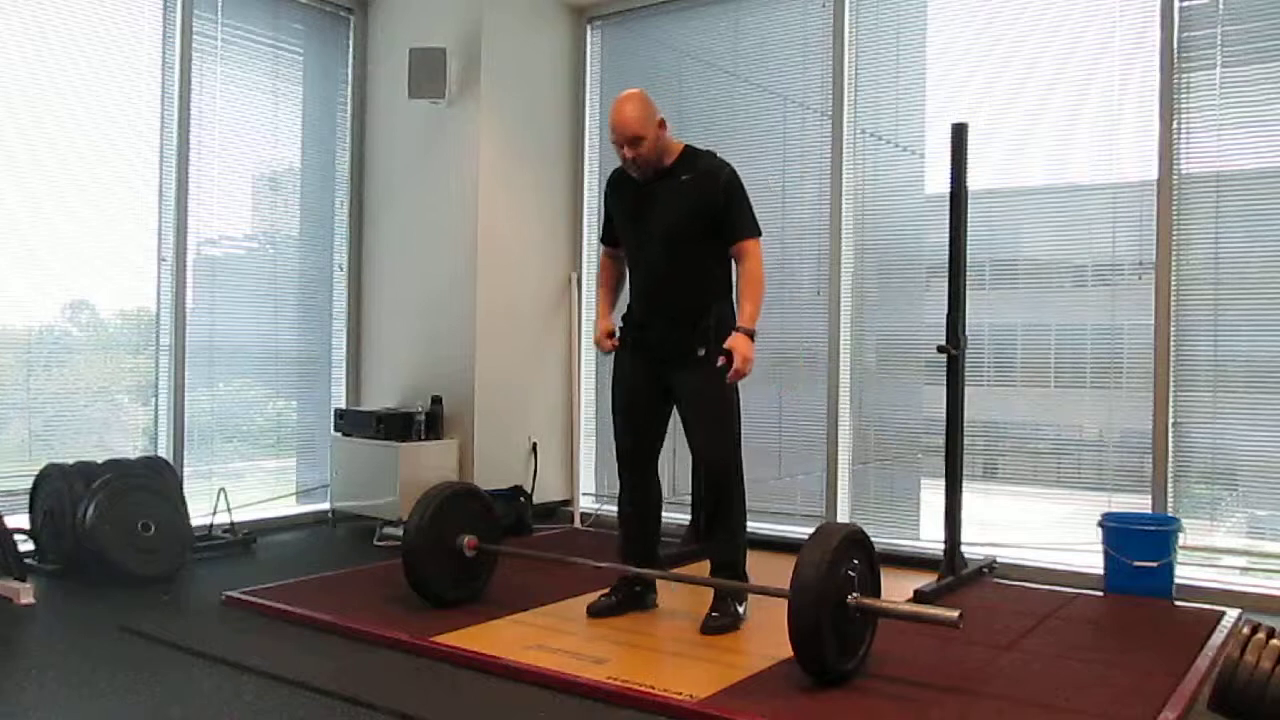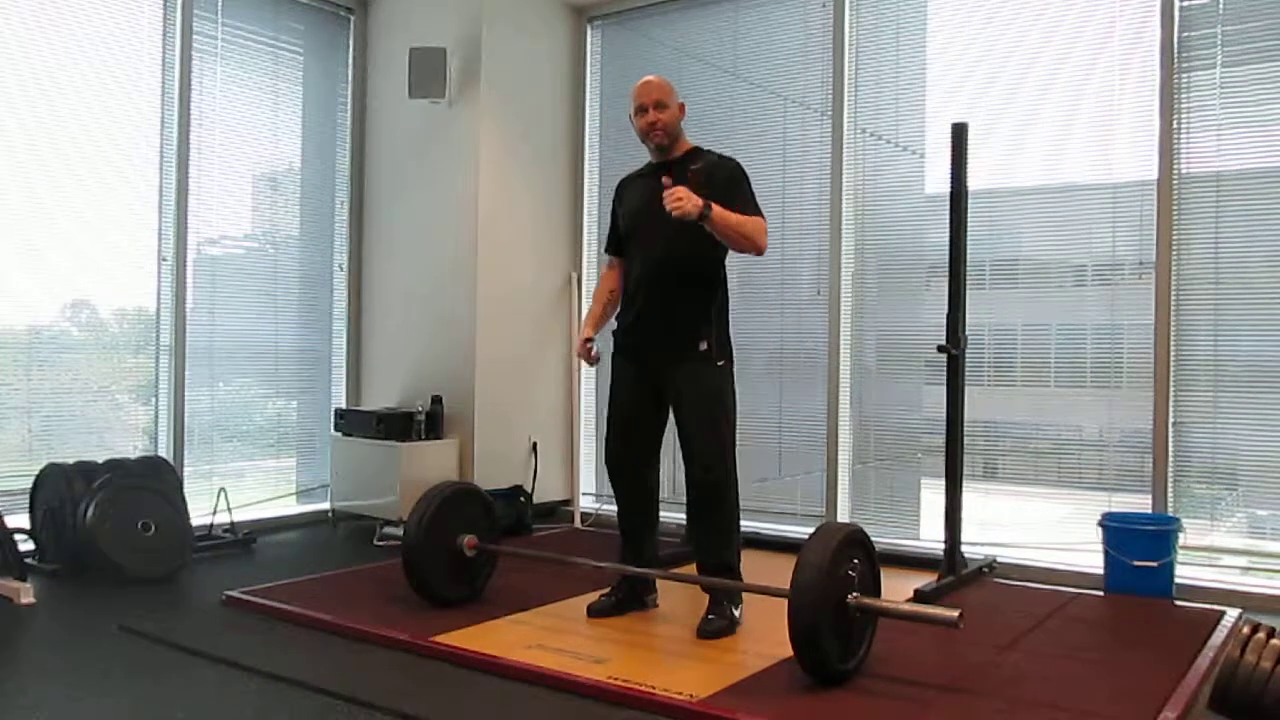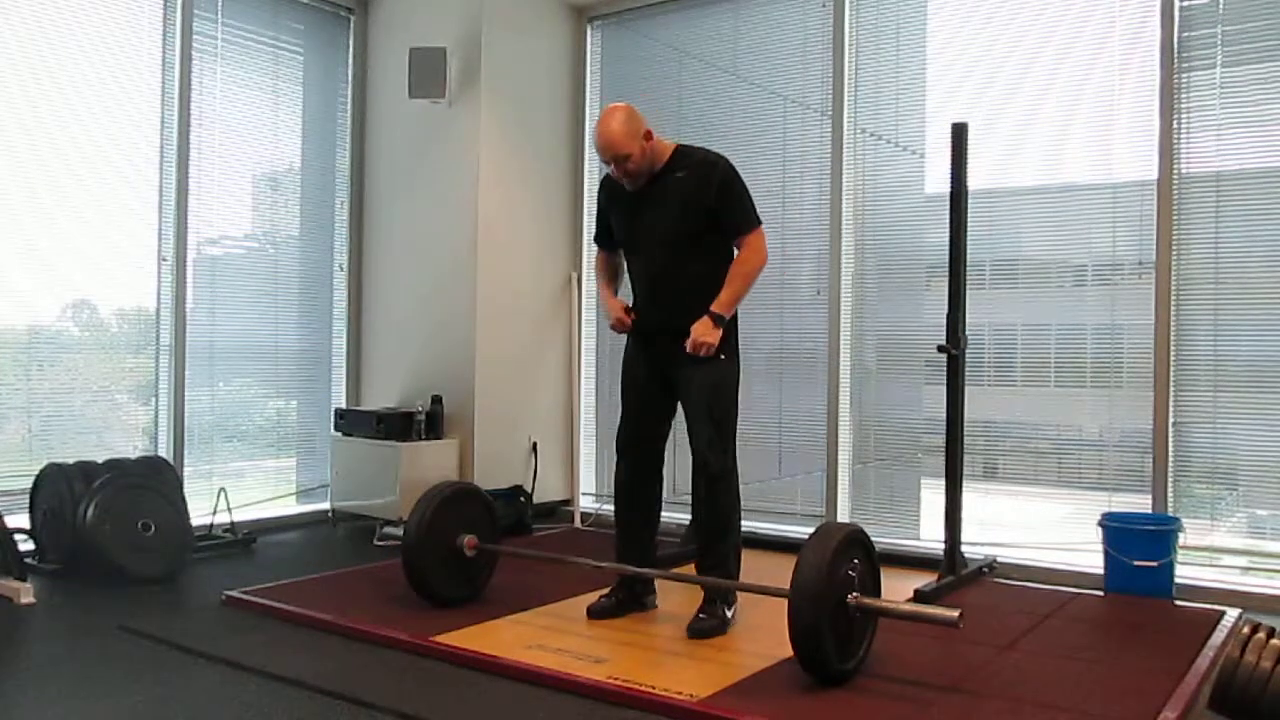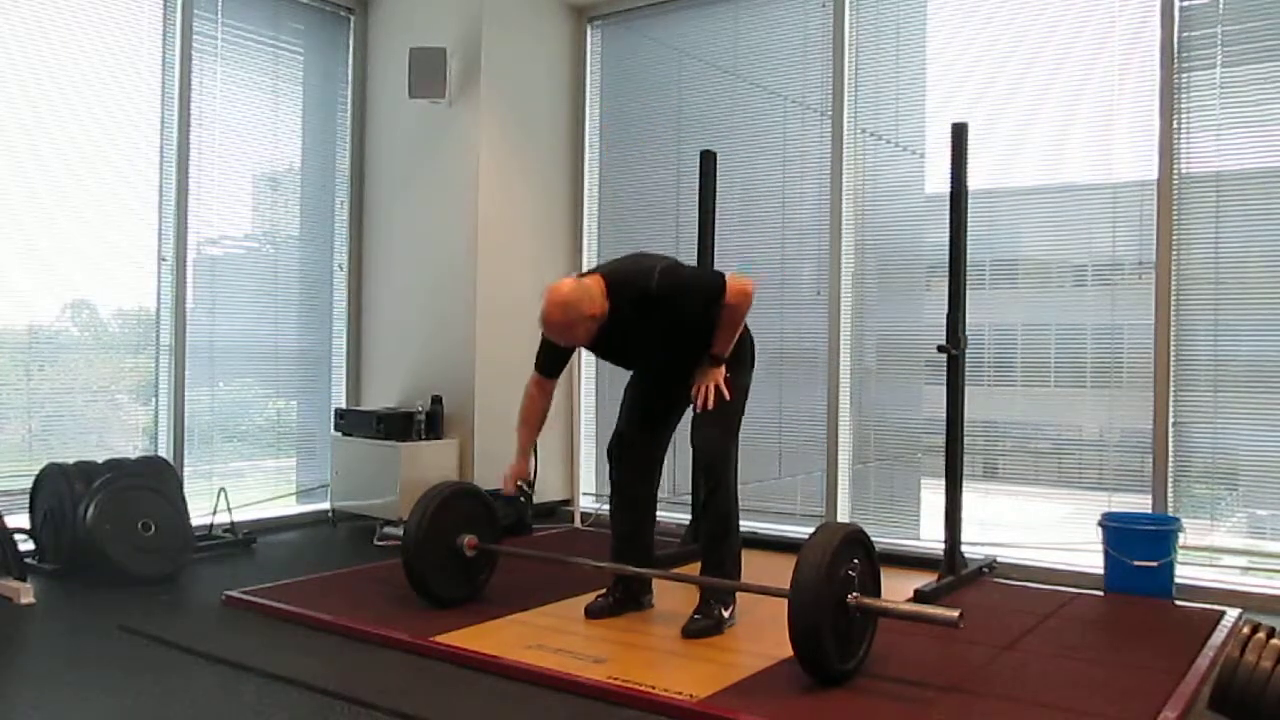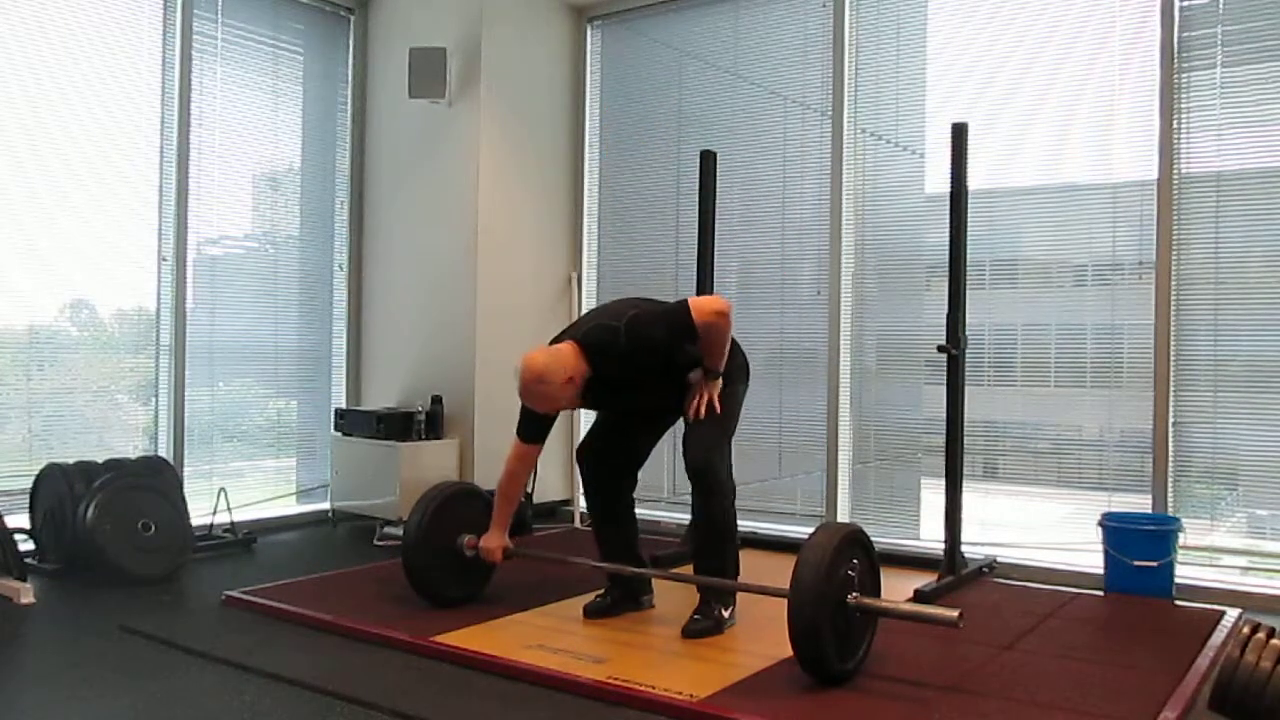
dt=1s
person 1, frame 1
left shoulder: (713, 177)
right shoulder: (618, 184)
left elbow: (749, 256)
left wrist: (744, 329)
right wrist: (604, 314)
left hip: (702, 349)
right hip: (639, 347)
left knee: (716, 464)
right knee: (633, 458)
left ankle: (730, 588)
right ankle: (638, 579)
person 1, frame 2
left shoulder: (718, 171)
right shoulder: (628, 187)
left elbow: (757, 236)
right elbow: (614, 266)
left wrist: (701, 209)
right wrist: (593, 323)
left hip: (698, 347)
right hip: (636, 348)
left knee: (709, 466)
right knee: (627, 463)
left ankle: (723, 592)
right ankle: (636, 580)
person 1, frame 3
left shoulder: (709, 173)
right shoulder: (613, 187)
left elbow: (753, 249)
right elbow: (606, 253)
left wrist: (715, 317)
right wrist: (609, 296)
left hip: (704, 341)
right hip: (645, 342)
left knee: (712, 463)
right knee: (635, 460)
left ankle: (719, 593)
right ankle: (635, 582)
person 1, frame 4
left shoulder: (653, 287)
right shoulder: (566, 316)
left elbow: (741, 291)
right elbow: (540, 385)
left wrist: (714, 362)
right wrist: (521, 458)
left hip: (719, 356)
right hip: (658, 364)
left knee: (712, 455)
right knee: (627, 453)
left ankle: (719, 596)
right ankle: (632, 584)
person 1, frame 5
left shoulder: (628, 338)
right shoulder: (546, 379)
left elbow: (717, 308)
right elbow: (521, 457)
left wrist: (711, 378)
right wrist: (497, 530)
left hip: (707, 370)
left knee: (705, 461)
right knee: (595, 458)
left ankle: (718, 597)
right ankle: (629, 585)
